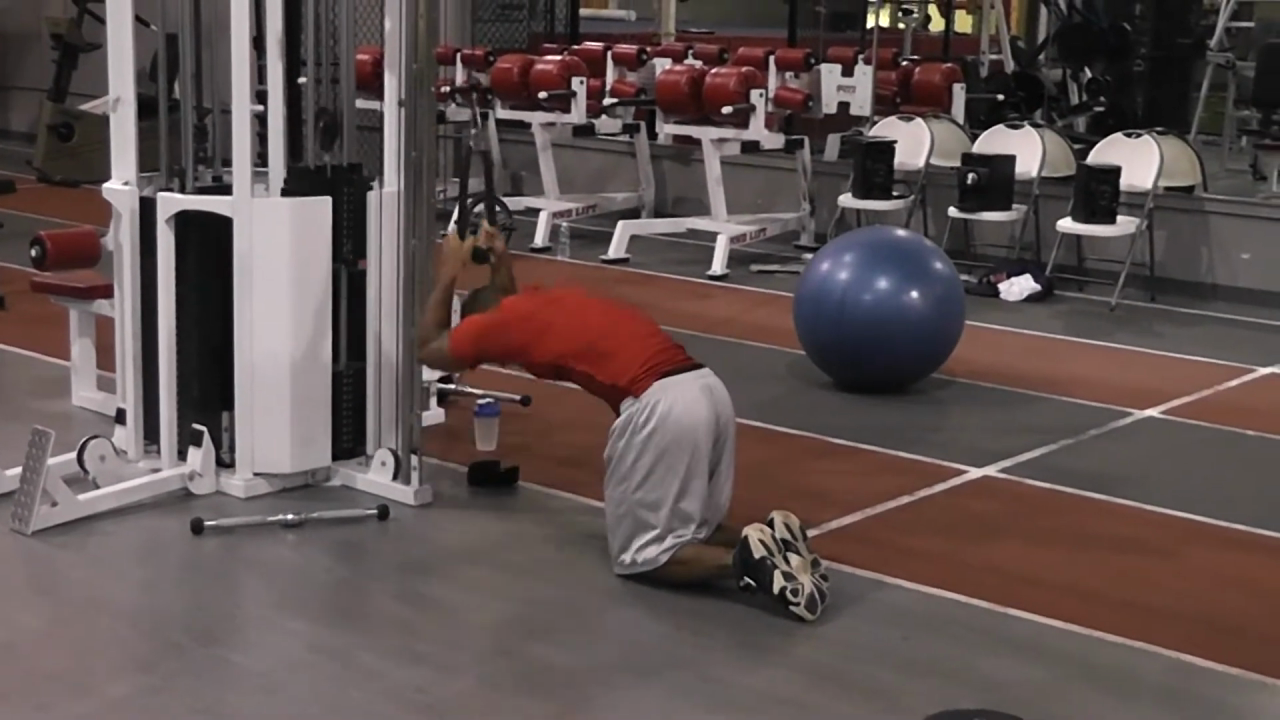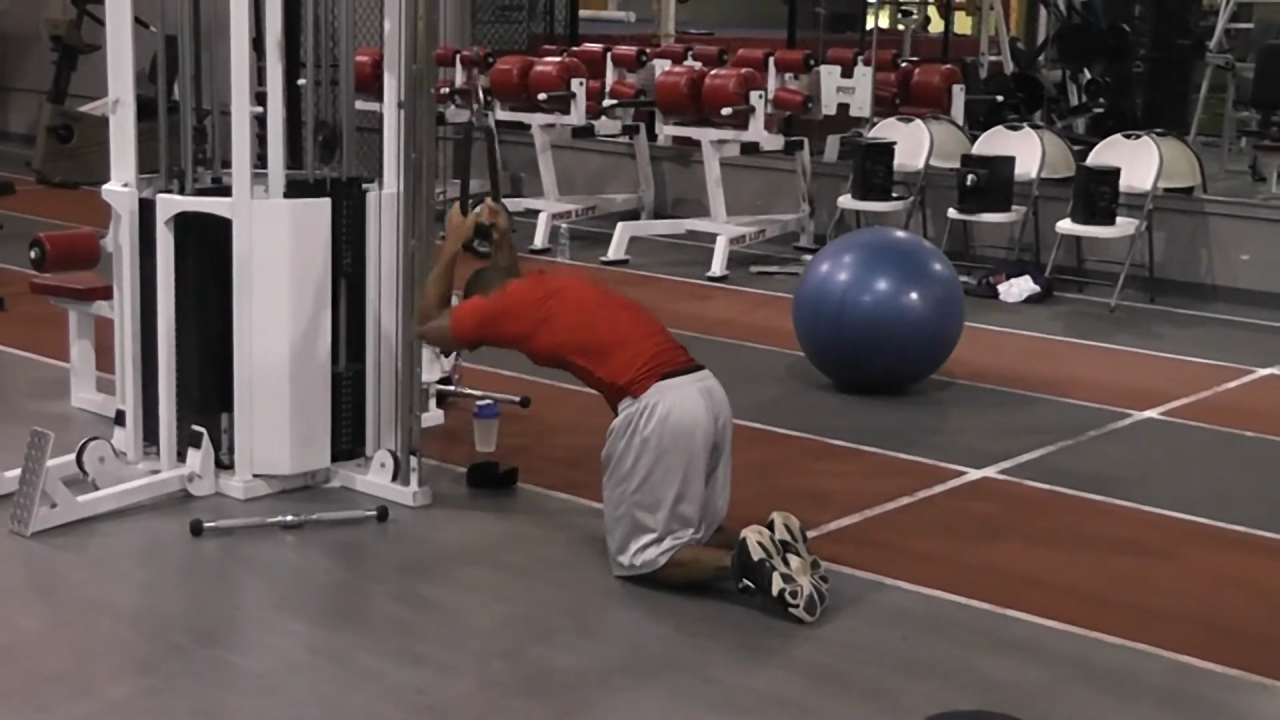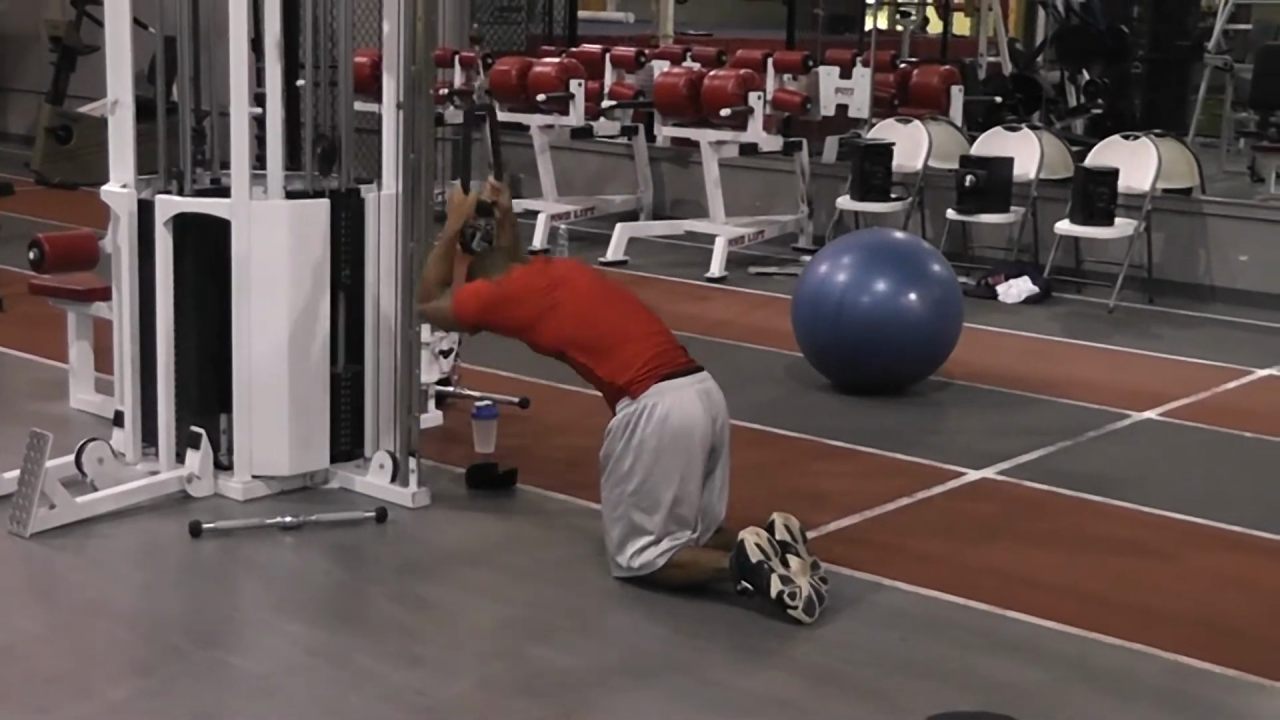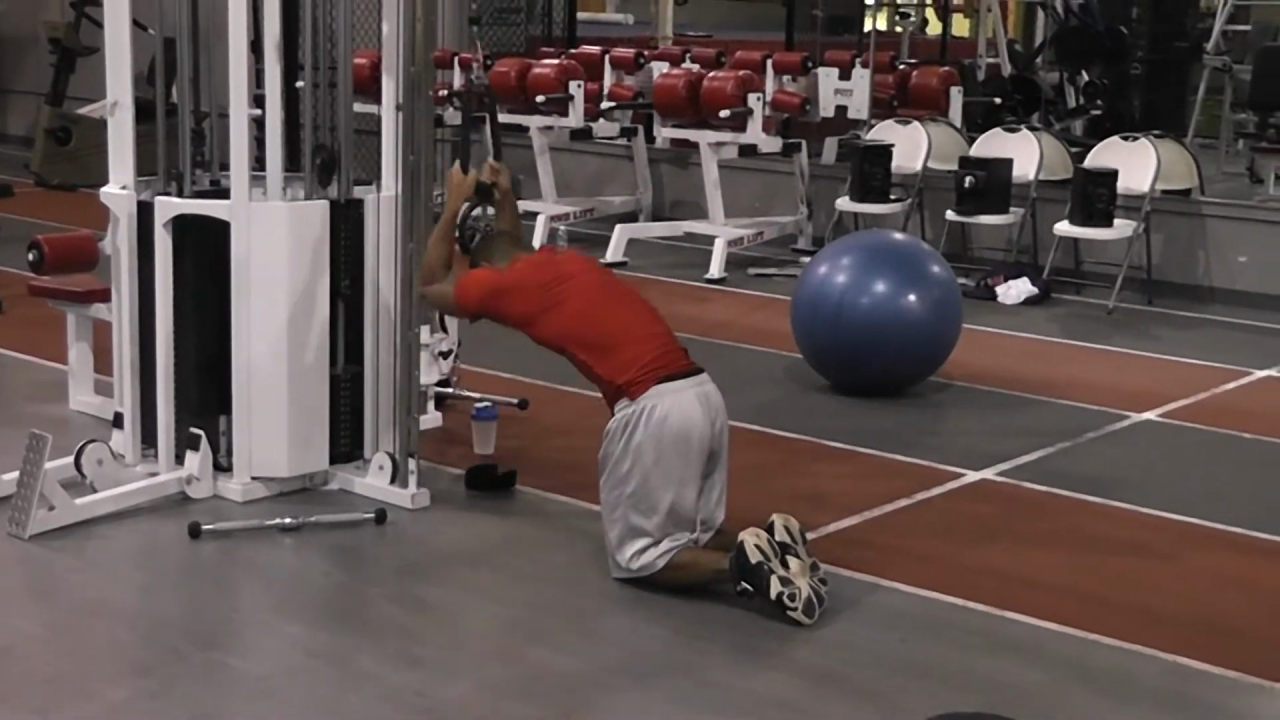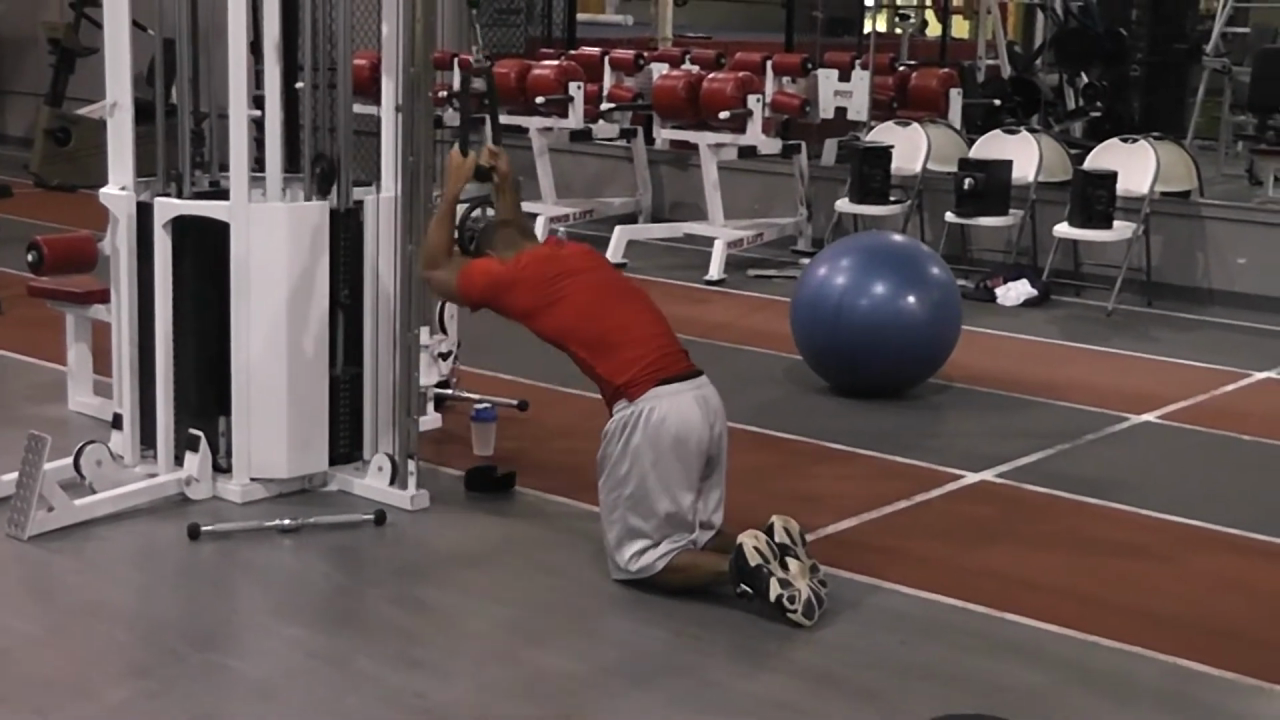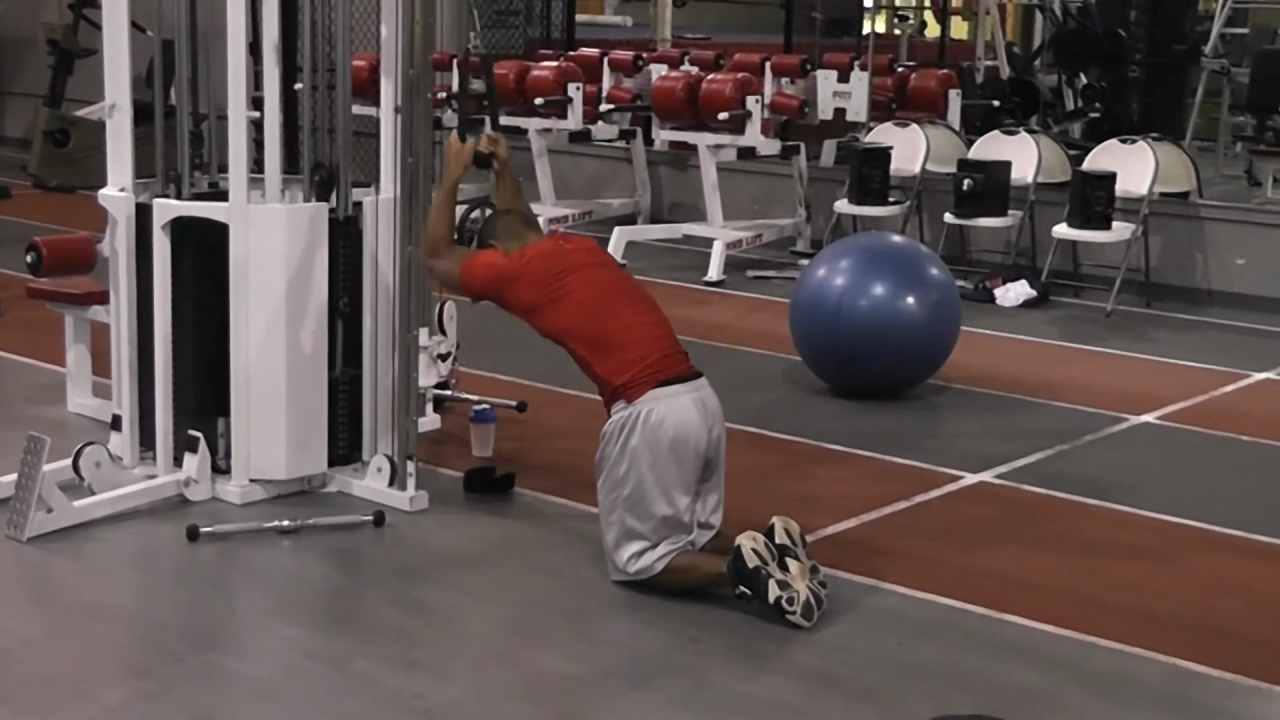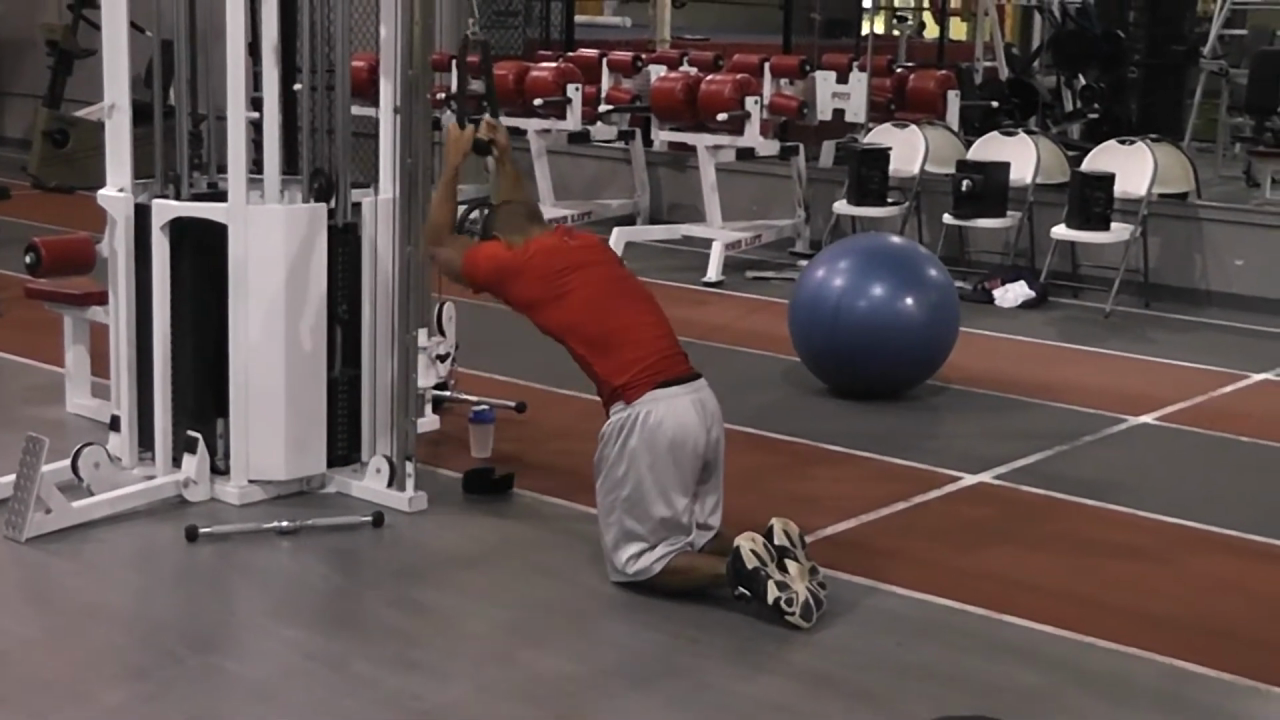
dt=0.1s
person 1, frame 1
left shoulder: (500, 321)
right shoulder: (549, 299)
left elbow: (429, 351)
left wrist: (449, 274)
right wrist: (500, 264)
left hip: (661, 408)
right hip: (708, 389)
left knee: (639, 558)
right knee: (694, 534)
left ankle: (744, 559)
right ankle: (769, 537)
person 1, frame 2
left shoulder: (500, 305)
right shoulder: (556, 283)
left elbow: (429, 328)
left wrist: (451, 248)
right wrist: (502, 241)
left hip: (657, 408)
right hip: (705, 392)
left knee: (639, 557)
right knee: (693, 532)
left ankle: (743, 560)
right ankle: (768, 537)
person 1, frame 3
left shoulder: (505, 292)
right shoulder: (561, 270)
left elbow: (429, 306)
left wrist: (453, 227)
right wrist: (505, 219)
left hip: (656, 409)
right hip: (704, 391)
left knee: (637, 558)
right knee: (691, 533)
left ankle: (742, 562)
right ankle: (769, 540)
person 1, frame 4
left shoulder: (507, 283)
right shoulder: (568, 259)
left elbow: (432, 286)
left wrist: (453, 207)
right wrist: (504, 201)
left hip: (653, 411)
right hip: (703, 395)
left knee: (637, 559)
right knee: (693, 534)
left ankle: (742, 563)
right ankle: (767, 541)
person 1, frame 5
left shoulder: (511, 274)
right shoulder: (574, 253)
left elbow: (434, 270)
left wrist: (452, 191)
right wrist: (504, 186)
left hip: (652, 413)
right hip: (702, 396)
left knee: (636, 560)
right knee: (692, 536)
left ankle: (740, 566)
right ankle: (767, 544)
person 1, frame 6
left shoulder: (514, 268)
right shoulder: (580, 246)
left elbow: (438, 257)
left wrist: (452, 176)
right wrist: (503, 171)
left hip: (649, 414)
right hip: (700, 398)
left knee: (635, 561)
right knee: (694, 537)
left ankle: (739, 567)
right ankle: (769, 545)
person 1, frame 7
left shoulder: (516, 262)
right shoulder: (583, 241)
left elbow: (440, 245)
right elbow: (525, 222)
left wrist: (452, 163)
right wrist: (503, 159)
left hip: (648, 416)
right hip: (700, 399)
left knee: (634, 562)
right knee: (693, 539)
left ankle: (738, 568)
right ankle: (768, 547)
